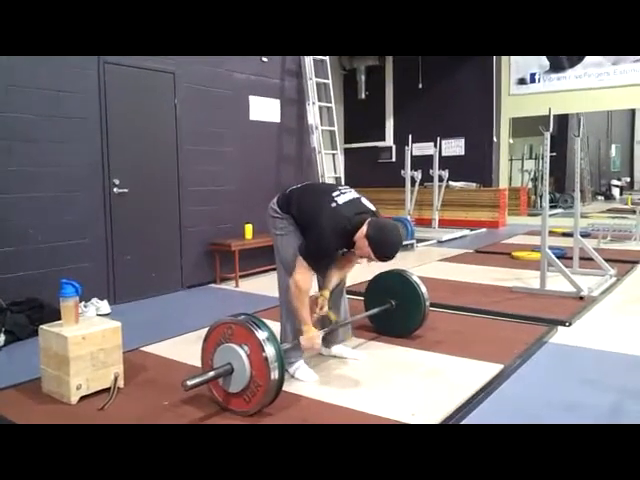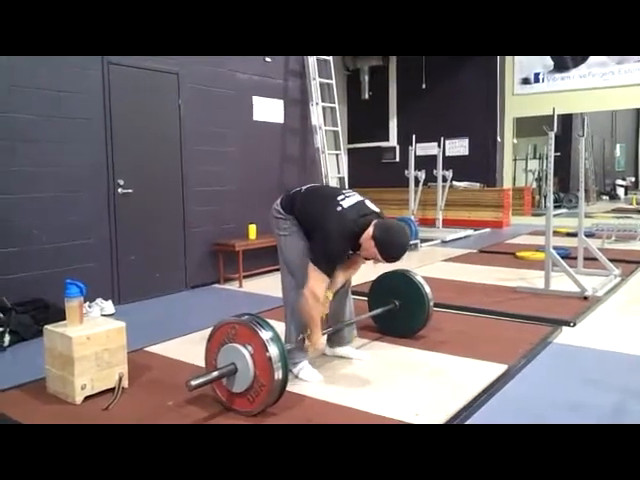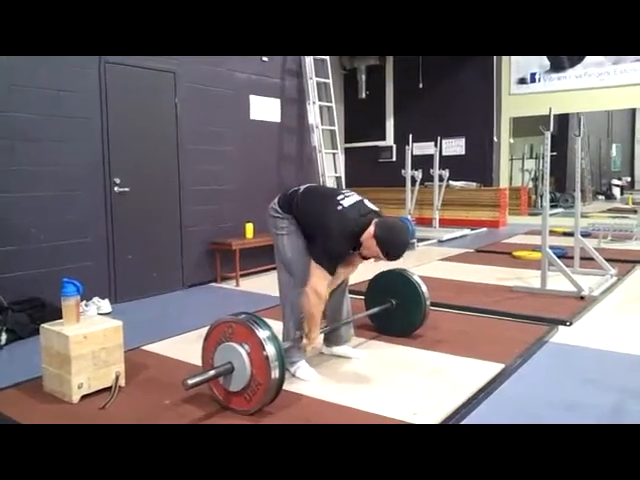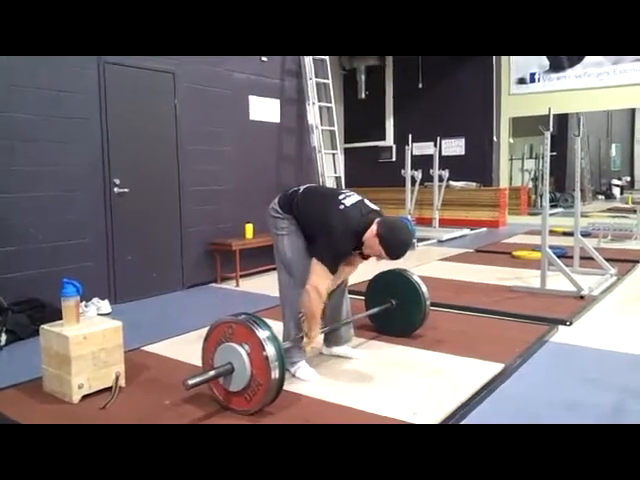
dt=0.2s
person 1, frame 1
left shoulder: (376, 227)
right shoulder: (329, 231)
left elbow: (347, 260)
right elbow: (299, 282)
left wrist: (325, 293)
right wrist: (308, 331)
left hip: (316, 208)
right hip: (286, 215)
left knee: (335, 280)
right knee: (293, 280)
left ankle: (333, 342)
right ankle: (292, 357)
person 1, frame 2
left shoulder: (381, 228)
right shoulder: (336, 235)
left elbow: (351, 264)
right elbow: (313, 291)
left wrist: (328, 295)
right wrist: (315, 338)
left hip: (319, 212)
right hip: (290, 216)
left knee: (341, 281)
right knee: (299, 282)
left ankle: (338, 343)
right ankle: (296, 357)
person 1, frame 3
left shoulder: (378, 226)
right shoulder: (338, 234)
left elbow: (349, 264)
right elbow: (314, 289)
left wrist: (325, 292)
right wrist: (312, 335)
left hip: (316, 211)
right hip: (287, 215)
left knee: (338, 280)
right knee: (299, 281)
left ankle: (336, 342)
right ankle: (293, 356)
person 1, frame 4
left shoulder: (379, 226)
right shoulder: (340, 233)
left elbow: (349, 264)
right elbow: (315, 287)
left wrist: (319, 298)
right wrist: (312, 333)
left hip: (316, 213)
right hip: (286, 215)
left knee: (338, 279)
right knee: (299, 281)
left ankle: (336, 342)
right ankle: (294, 357)
